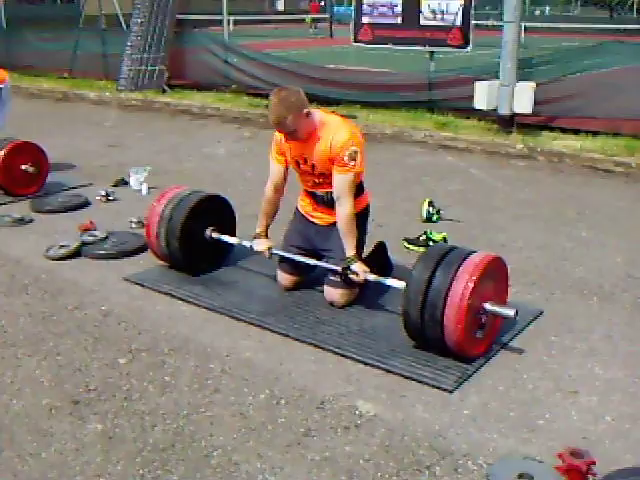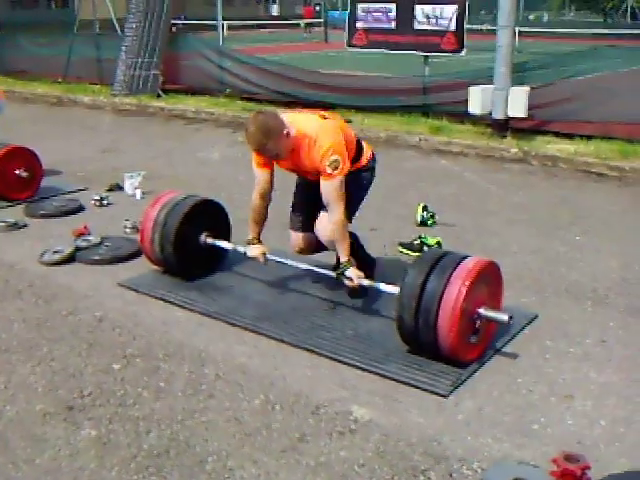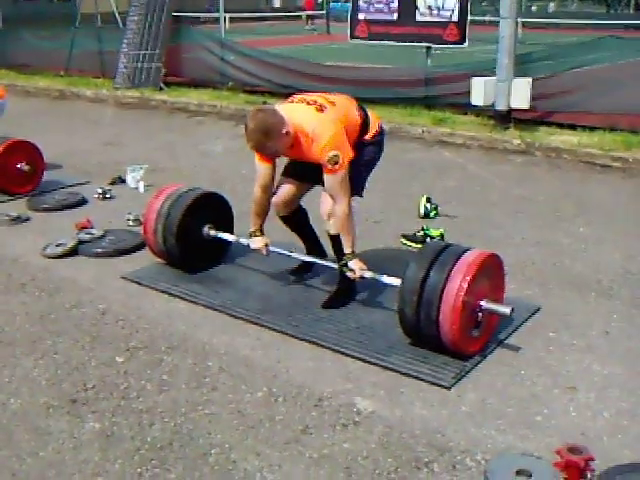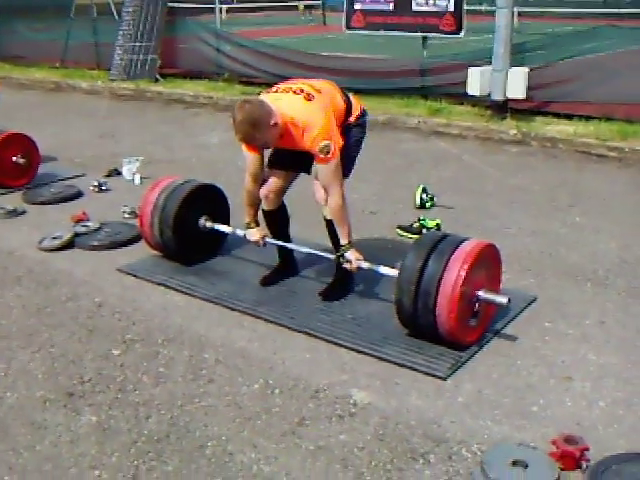
dt=0.4s
person 1, frame 1
left shoulder: (342, 136)
right shoulder: (283, 134)
left elbow: (344, 202)
right elbow: (274, 187)
left wrist: (352, 258)
right wrist: (261, 234)
left hip: (344, 216)
right hip: (308, 213)
left knee: (337, 297)
right knee: (286, 281)
left ankle: (376, 258)
right ankle: (324, 258)
person 1, frame 2
left shoulder: (324, 142)
right shoulder: (266, 139)
left elbow: (335, 208)
right elbow: (261, 195)
left wrist: (347, 263)
right wrist: (254, 240)
left hip: (355, 168)
right hip: (312, 173)
left knee: (325, 232)
right knee: (300, 244)
left ankle: (361, 260)
right ankle: (346, 245)
person 1, frame 3
left shoulder: (323, 137)
right shoulder: (268, 131)
left elbow: (341, 202)
right elbow: (263, 187)
left wrist: (350, 256)
right wrist: (256, 232)
left hip: (363, 138)
left knee: (329, 209)
right knee: (280, 201)
left ankle: (346, 283)
right ankle: (315, 250)
person 1, frame 4
left shoulder: (314, 127)
right shoulder: (255, 120)
left elbow: (334, 192)
right elbow: (253, 178)
left wrist: (347, 246)
right wrist: (252, 224)
left hip: (346, 121)
left knee: (323, 195)
right knee: (269, 192)
left ankle: (344, 273)
right ankle: (287, 262)
